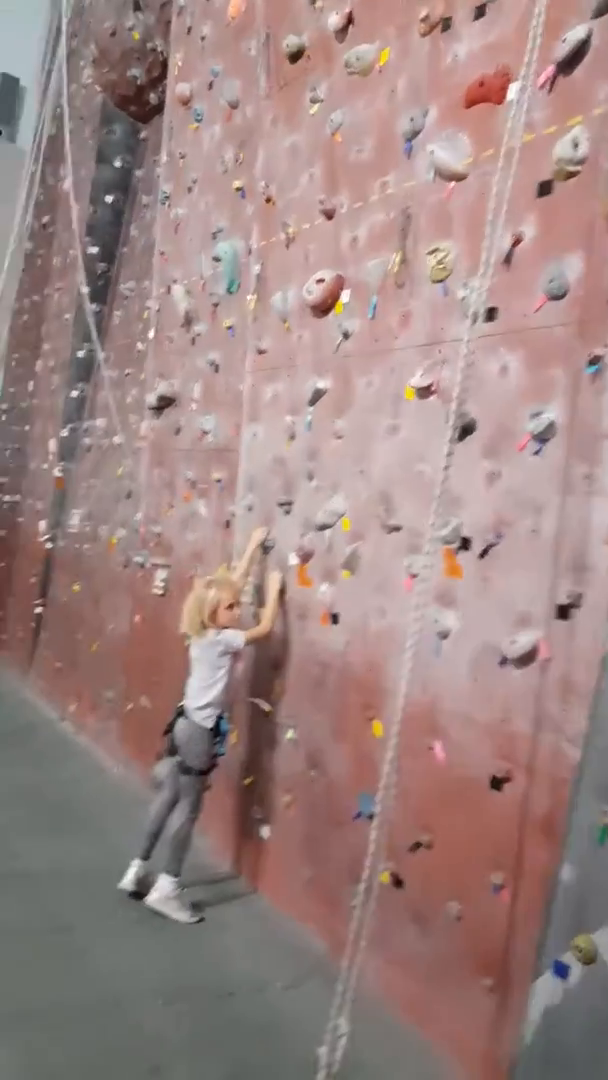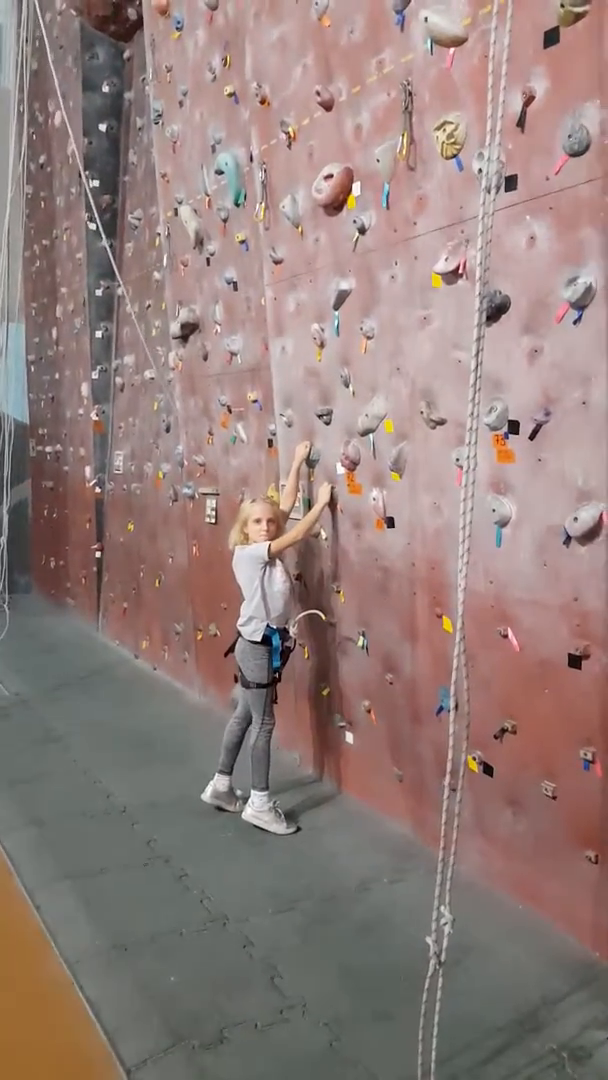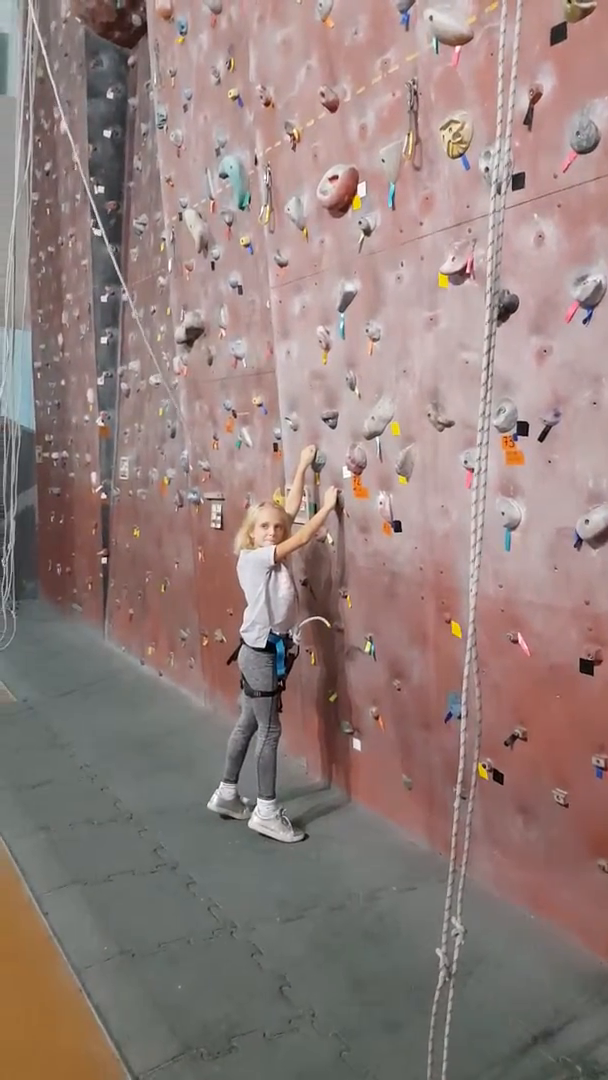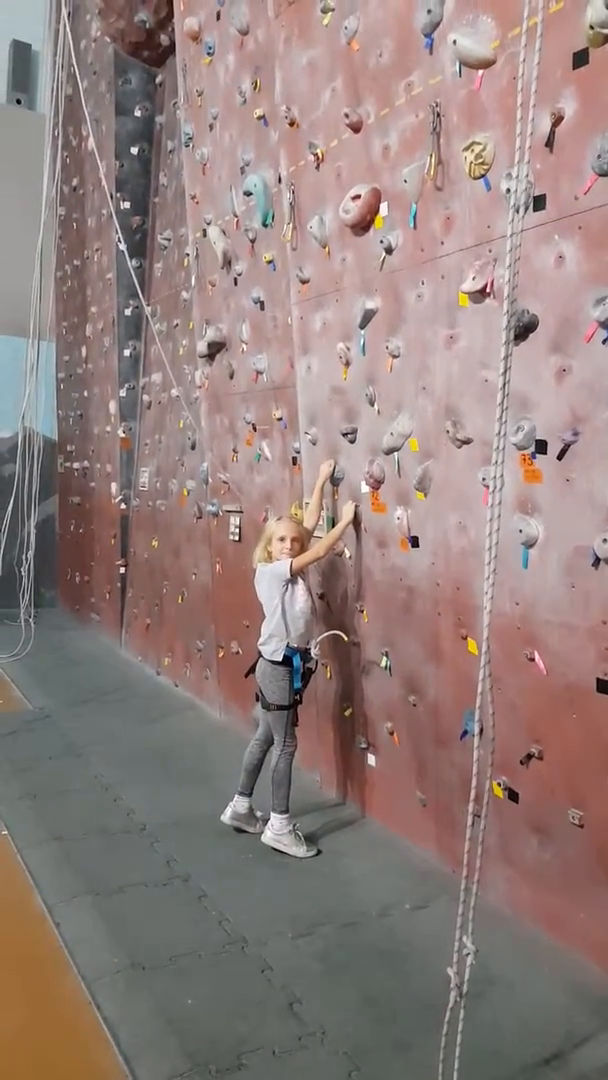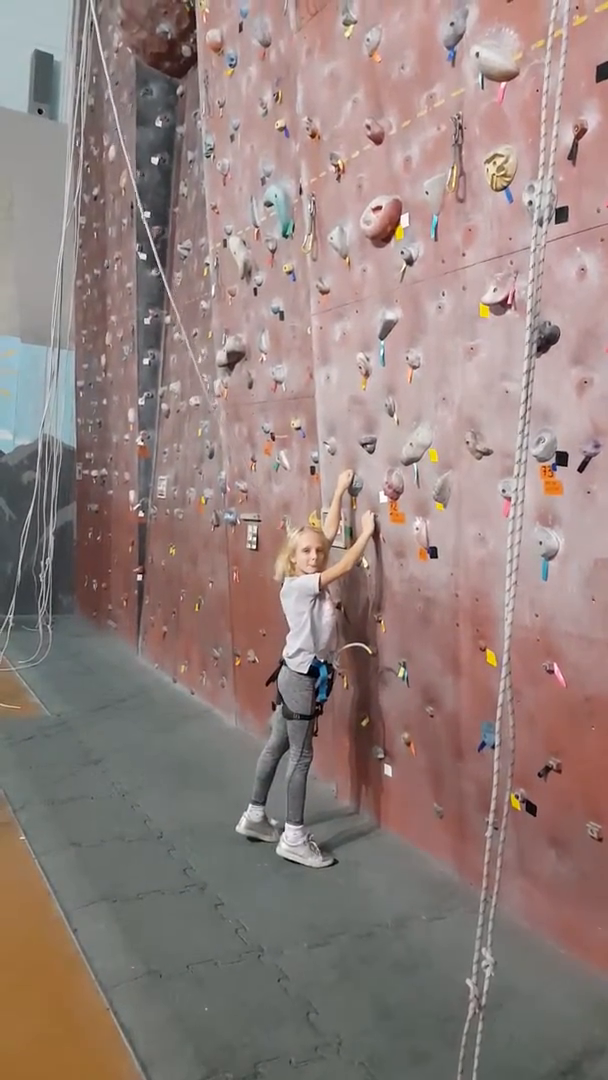
dt=1s
person 1, frame 1
left shoulder: (204, 634)
right shoulder: (219, 640)
left elbow: (232, 583)
right elbow: (265, 628)
left wrist: (254, 547)
right wrist: (273, 590)
left hip: (187, 722)
right hip: (200, 729)
left knee: (168, 797)
right knee: (188, 809)
left ankle: (137, 872)
right ankle: (166, 889)
person 1, frame 2
left shoulder: (270, 550)
right shoulder: (247, 554)
left elbow: (286, 505)
right elbow: (297, 535)
left wrist: (297, 463)
right wrist: (321, 502)
left hip: (269, 642)
right hip: (256, 644)
left knee: (245, 715)
right knee: (264, 723)
left ankle: (220, 786)
right ankle: (259, 804)
person 1, frame 3
left shoulder: (274, 555)
right shoulder: (252, 558)
left elbow: (290, 511)
right elbow: (302, 538)
left wrist: (302, 468)
right wrist: (327, 506)
left hip: (271, 649)
right hip: (259, 651)
left knee: (248, 724)
right knee: (269, 731)
left ankle: (226, 794)
right ankle: (266, 812)
person 1, frame 4
left shoulder: (293, 568)
right shoulder: (268, 572)
left elbow: (309, 525)
right elbow: (319, 551)
left wrist: (322, 481)
right wrist: (346, 520)
left hip: (290, 662)
right hip: (277, 664)
left knee: (265, 738)
right knee: (285, 745)
left ankle: (240, 807)
right ankle: (279, 826)
person 1, frame 5
left shoulder: (312, 580)
right shoulder: (297, 586)
left elbow: (328, 534)
right elbow: (345, 567)
left wrist: (340, 492)
right wrist: (367, 532)
left hip: (303, 675)
right hip: (301, 676)
left knee: (277, 746)
right knee: (301, 756)
left ankle: (254, 817)
right ankle: (294, 838)
